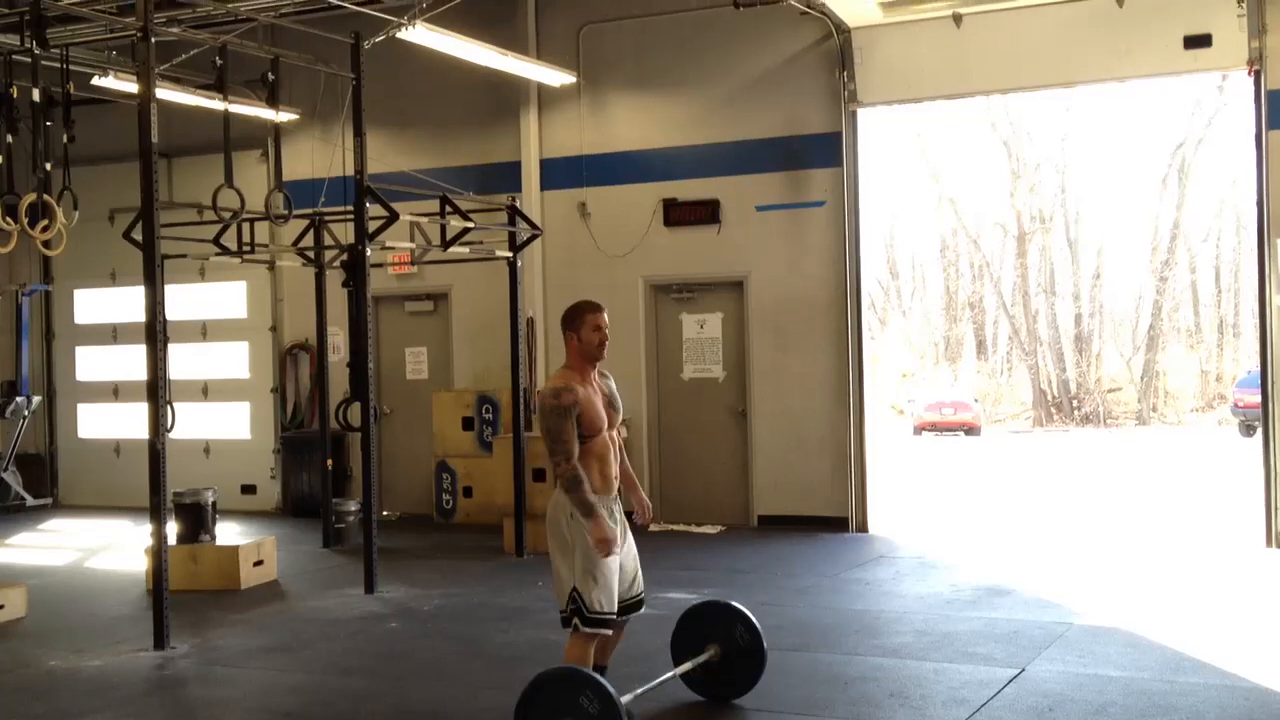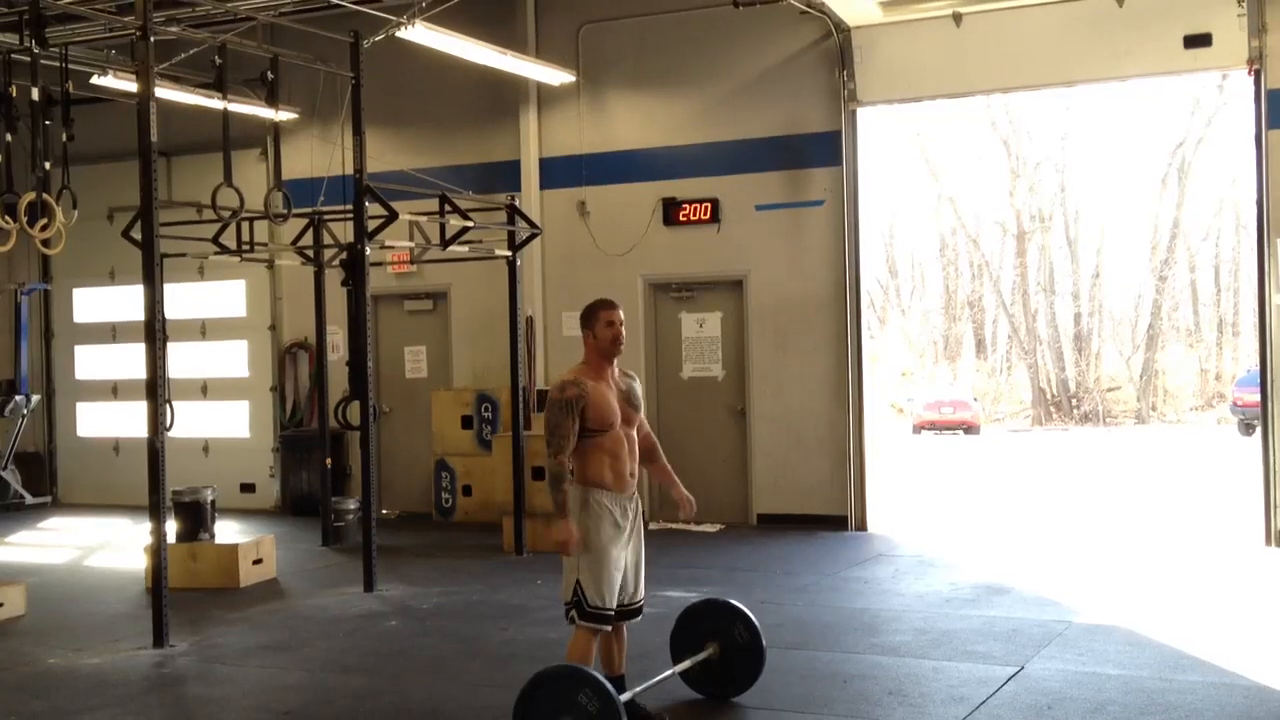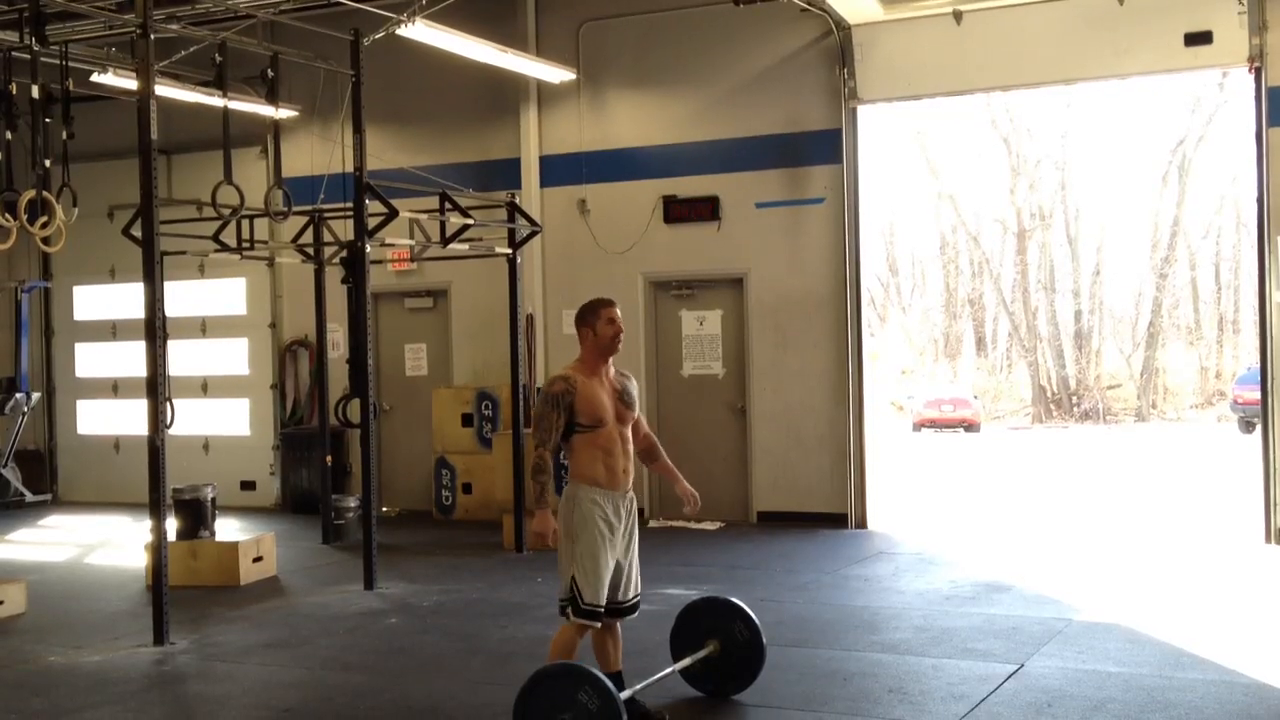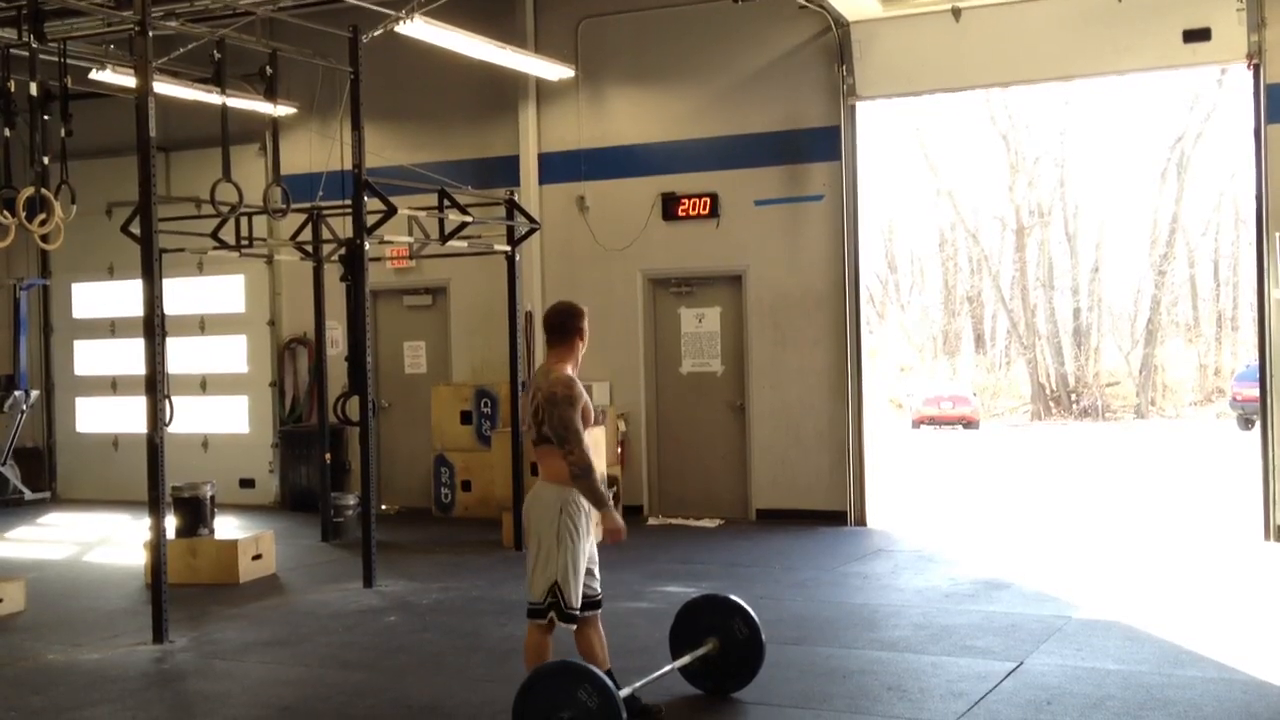
dt=0.5s
person 1, frame 1
left shoulder: (604, 379)
right shoulder: (562, 393)
right elbow: (565, 465)
left wrist: (636, 489)
right wrist: (595, 521)
left hip: (612, 509)
right hip: (580, 513)
left knee: (623, 606)
right knee: (588, 623)
person 1, frame 2
left shoulder: (629, 381)
right shoulder: (571, 389)
right elbow: (559, 458)
left wrist: (675, 487)
right wrist: (564, 518)
left hip: (630, 506)
right hip: (595, 507)
left knee: (620, 614)
right knee: (591, 618)
person 1, frame 3
left shoulder: (625, 381)
right shoulder: (563, 386)
left elbow: (642, 439)
right elbow: (542, 451)
left wrist: (678, 482)
right wrist: (542, 510)
left hip: (624, 503)
right hip: (586, 504)
left knee: (612, 611)
right knee: (581, 613)
person 1, frame 4
left shoulder: (548, 378)
right shoulder: (561, 384)
right elbow: (574, 455)
right wrist: (605, 508)
left hip: (573, 503)
right hip: (559, 505)
left knee: (587, 609)
right knee: (547, 614)
